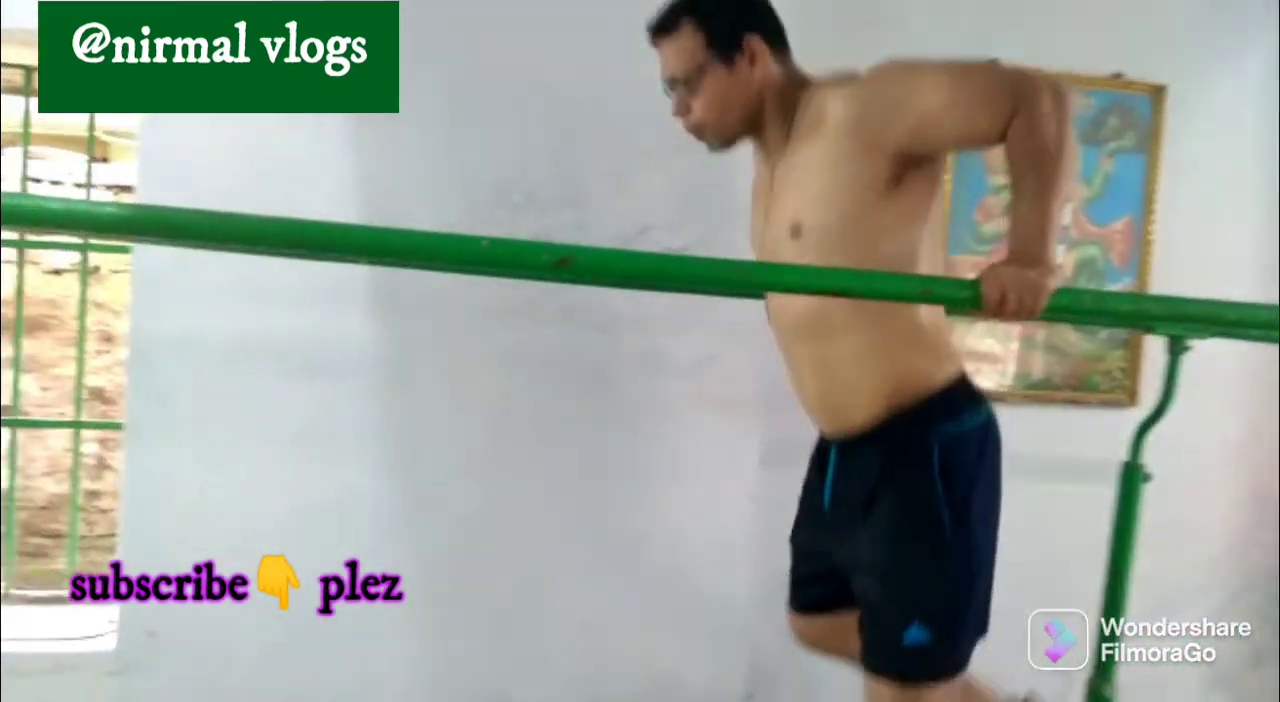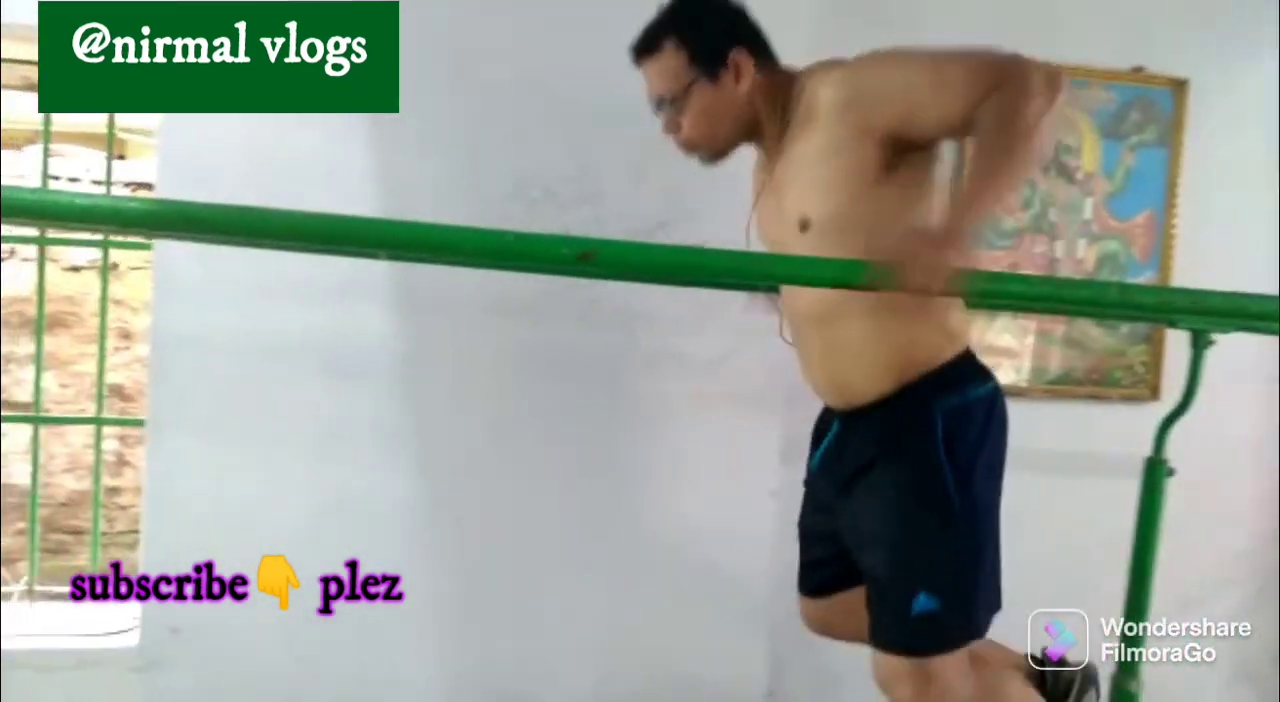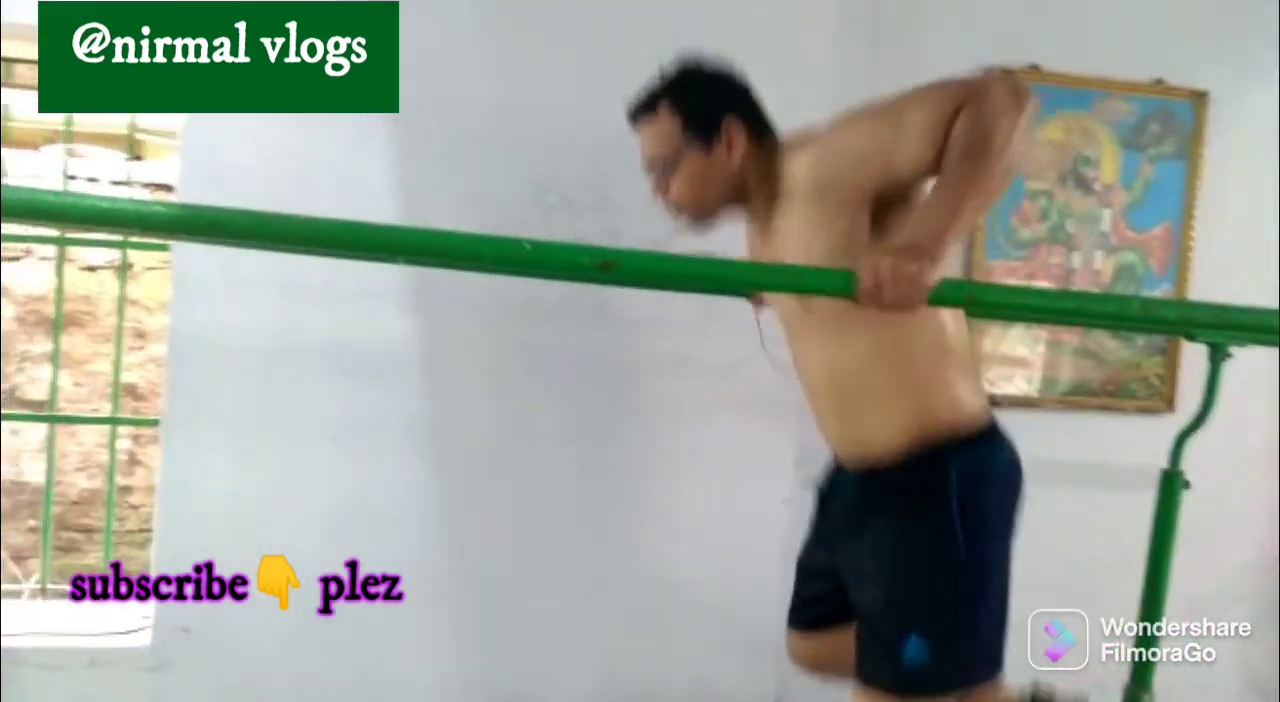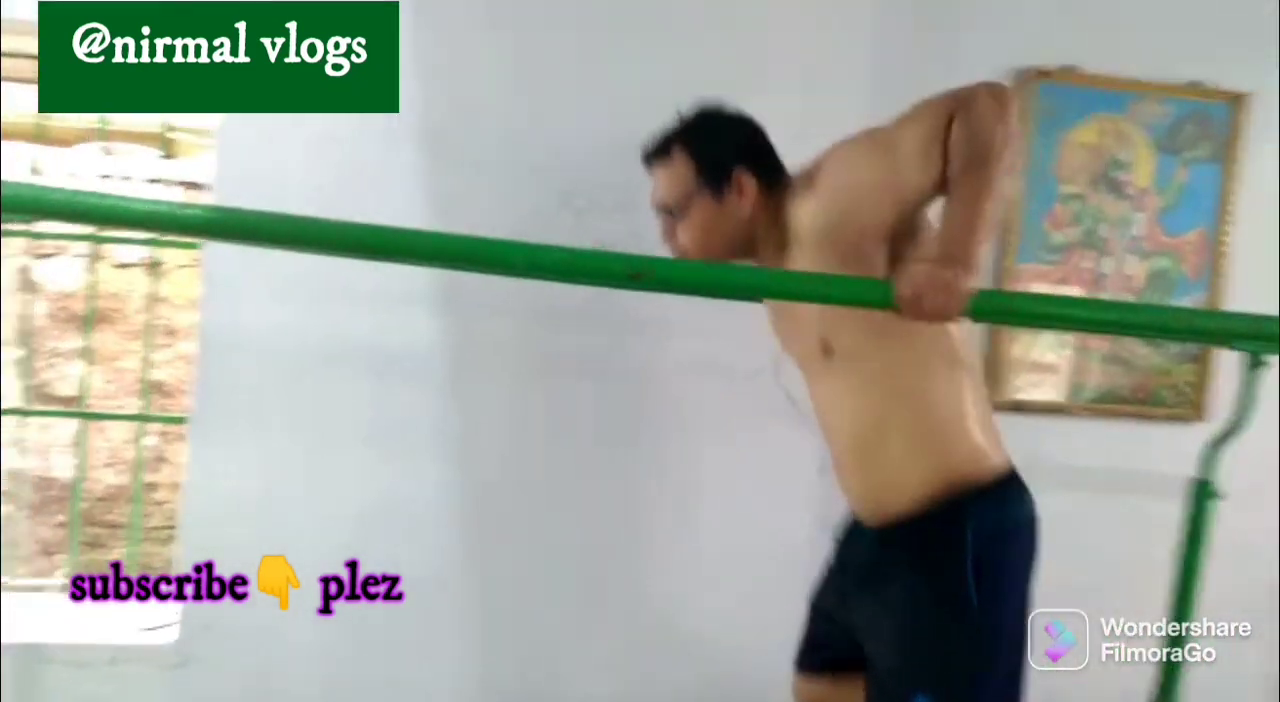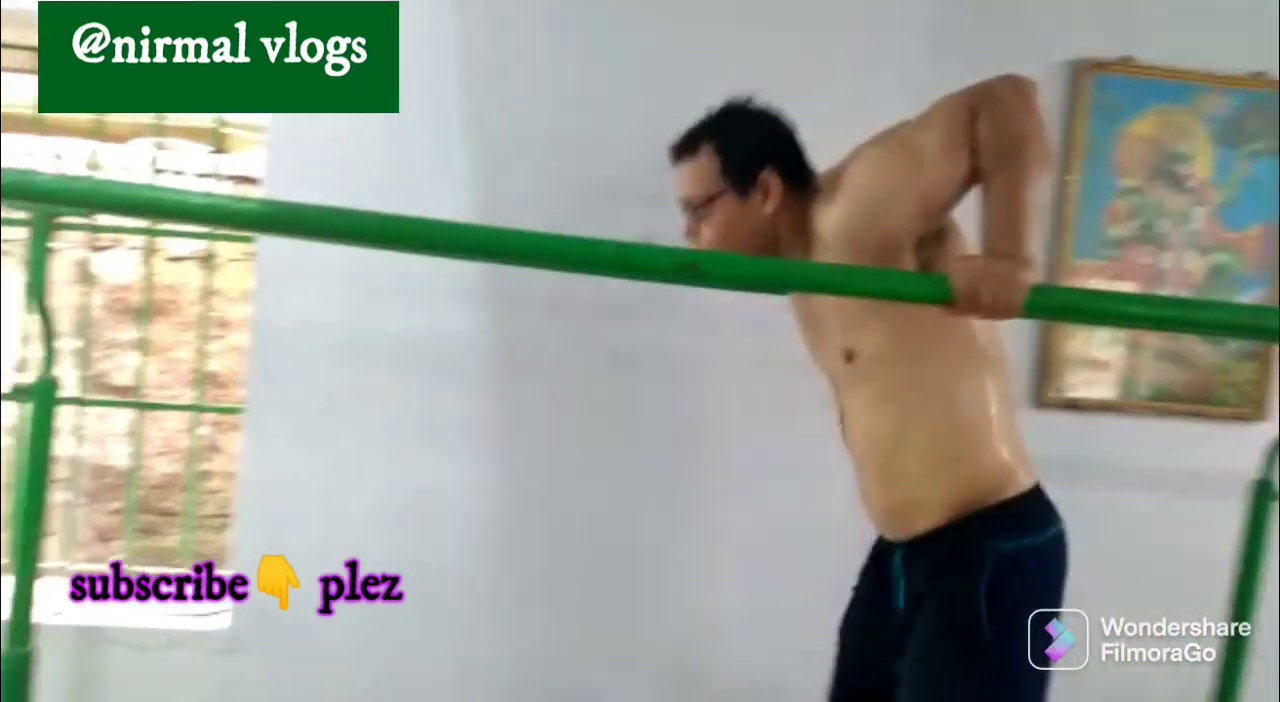
dt=0.1s
person 1, frame 1
left shoulder: (857, 111)
right shoulder: (774, 147)
left elbow: (1037, 96)
left wrist: (1030, 248)
left hip: (928, 447)
right hip: (845, 453)
right knee: (818, 623)
person 1, frame 2
left shoulder: (847, 98)
right shoulder: (774, 148)
left elbow: (1026, 81)
left wrist: (954, 228)
left hip: (931, 424)
right hip: (850, 431)
right knee: (829, 608)
person 1, frame 3
left shoulder: (820, 170)
right shoulder: (770, 204)
left elbow: (999, 96)
left wrist: (924, 246)
left hip: (946, 482)
right hip: (865, 484)
right knee: (816, 646)
person 1, frame 4
left shoulder: (835, 211)
right shoulder: (780, 248)
left elbow: (984, 104)
left wrist: (956, 259)
left hip: (963, 537)
right hip: (880, 536)
person 1, frame 5
left shoulder: (856, 220)
right shoulder: (810, 247)
left elbow: (1006, 100)
left wrist: (1008, 252)
left hip: (987, 553)
right hip: (909, 551)
